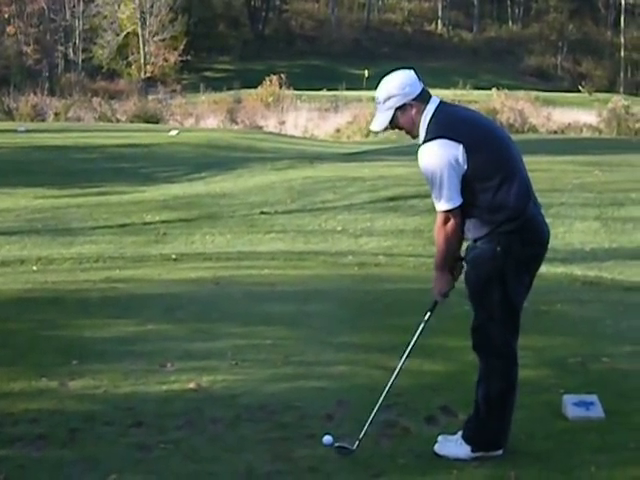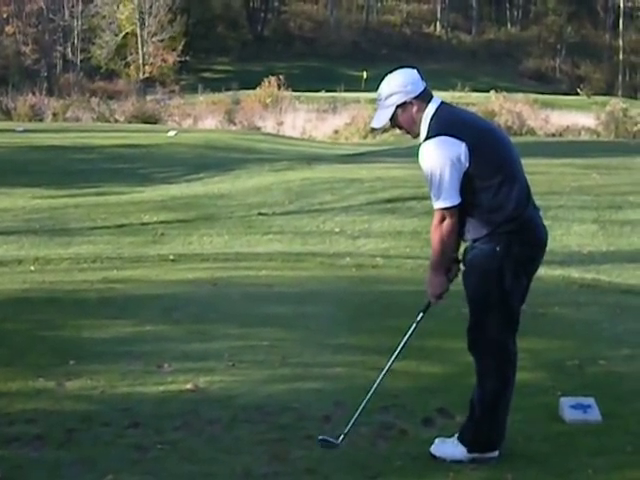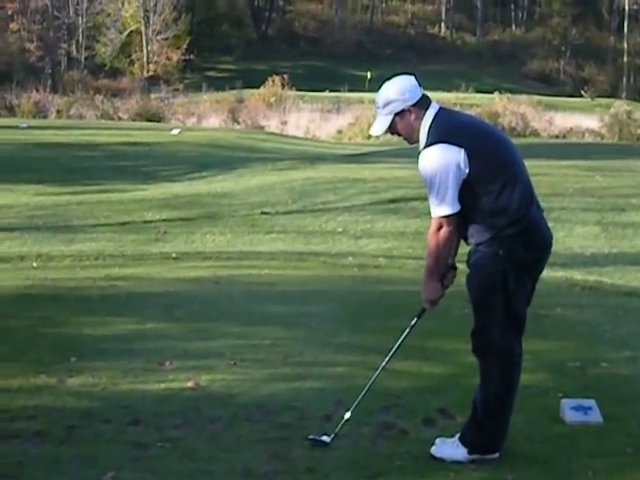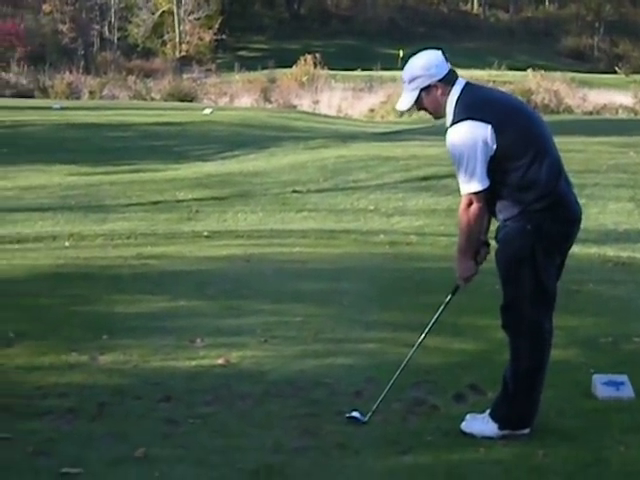
dt=0.5s
person 1, frame 1
left shoulder: (436, 146)
right shoulder: (458, 118)
left elbow: (448, 219)
left wrist: (442, 270)
right wrist: (456, 258)
left hip: (505, 242)
right hip: (520, 233)
left knee: (492, 341)
right knee: (494, 338)
left ankle: (485, 439)
right ankle: (485, 428)
person 1, frame 2
left shoulder: (437, 143)
right shoulder: (456, 122)
left elbow: (446, 218)
left wrist: (437, 271)
right wrist: (452, 259)
left hip: (503, 244)
right hip: (516, 235)
left knee: (489, 341)
right knee: (492, 339)
left ankle: (481, 441)
right ankle: (484, 431)
person 1, frame 3
left shoulder: (437, 151)
right shoulder: (456, 125)
left elbow: (443, 225)
left wrist: (431, 278)
right wrist: (448, 263)
left hip: (507, 246)
right hip: (520, 238)
left knee: (494, 344)
right knee: (498, 342)
left ankle: (481, 442)
right ankle: (484, 431)
person 1, frame 4
left shoulder: (464, 126)
right shoulder: (484, 100)
left elbow: (474, 201)
left wrist: (464, 254)
right wrist: (481, 239)
left hip: (536, 221)
right hip: (551, 212)
left knee: (524, 319)
right knee: (530, 317)
left ankle: (513, 418)
right ankle: (516, 408)
